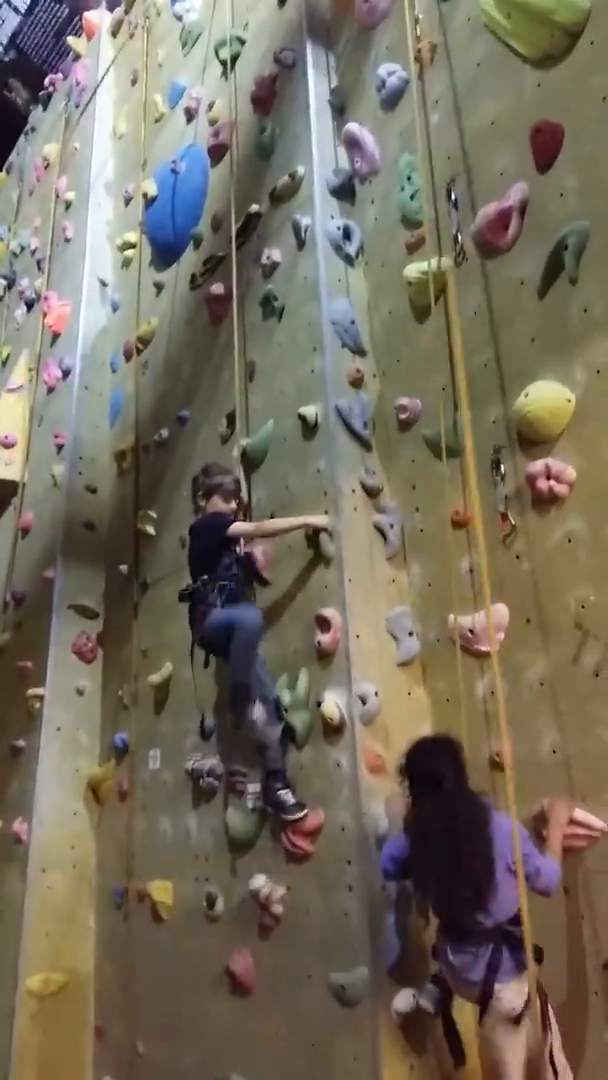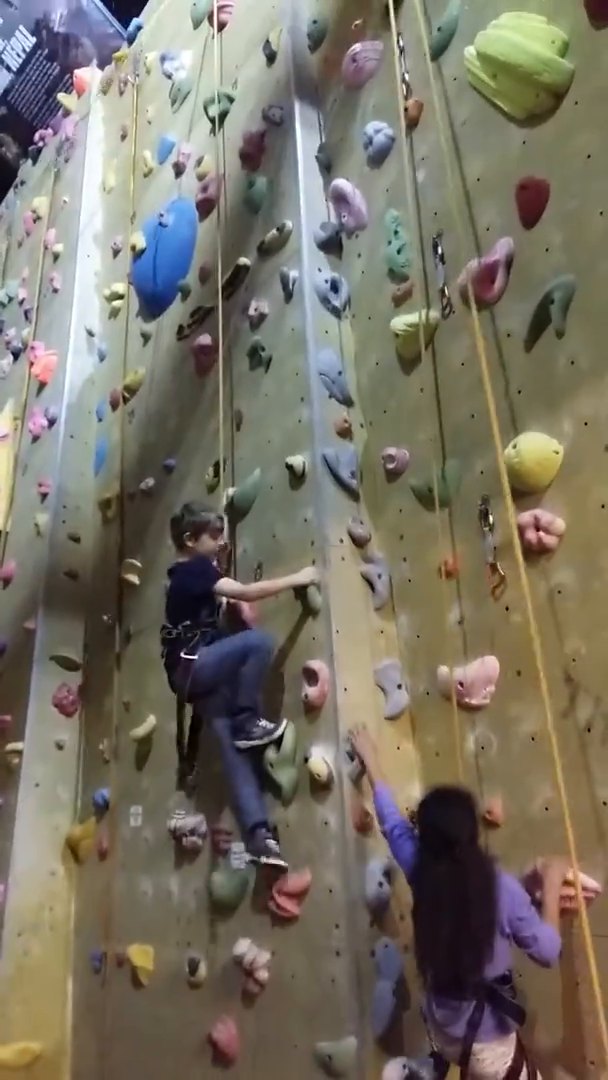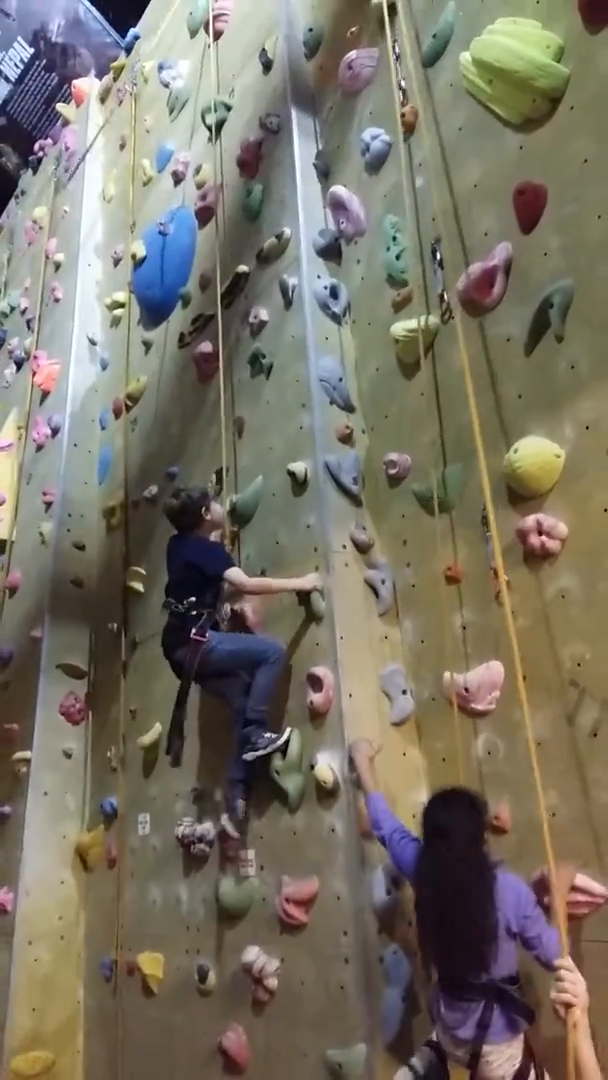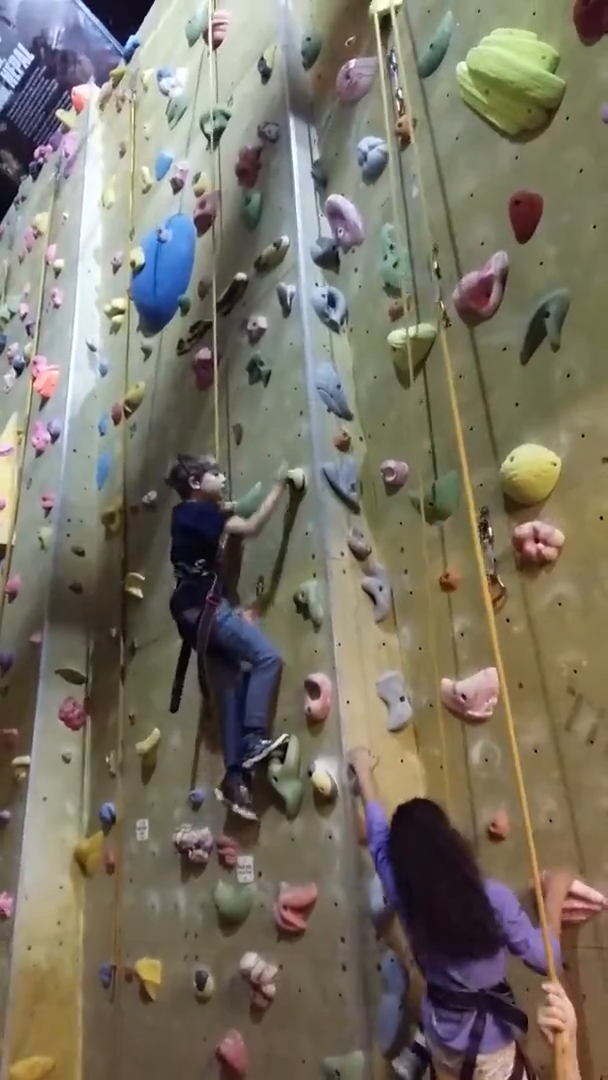
dt=0.5s
person 1, frame 1
left shoulder: (223, 527)
right shoulder: (206, 526)
right elbow: (258, 529)
left wrist: (235, 471)
right wrist: (309, 521)
left hip: (231, 618)
right hip: (211, 617)
left knee: (266, 694)
right knee: (250, 617)
left ankle: (274, 781)
right ankle: (244, 700)
person 1, frame 2
left shoulder: (189, 571)
right shoulder: (194, 570)
right elbow: (243, 592)
right wrist: (296, 579)
left hip: (198, 668)
right hip: (190, 665)
left knee: (235, 748)
right knee: (259, 640)
left ankle: (258, 834)
right ankle: (248, 722)
person 1, frame 3
left shoulder: (180, 545)
right shoulder: (207, 550)
right elbow: (246, 584)
left wrist: (219, 535)
right wrist: (299, 584)
left hip: (187, 645)
right hip: (196, 642)
left knee: (246, 700)
right knee: (272, 653)
left ankle: (236, 793)
right ankle: (255, 732)
person 1, frame 4
left shoulder: (190, 513)
right shoulder: (200, 512)
left elbow: (222, 530)
right elbow: (251, 528)
left wrist: (223, 512)
right wrist: (278, 488)
left hip: (196, 606)
right hip: (204, 605)
left knee: (233, 684)
right knee: (267, 657)
left ankle: (234, 776)
right ankle: (253, 741)
person 2, frame 1
left shoulder: (416, 839)
right shoulder: (501, 828)
left elbow: (388, 863)
right elbow: (547, 880)
right wrist: (556, 823)
left hip: (457, 974)
right hip: (505, 978)
person 2, frame 2
left shoulder: (419, 871)
right shoulder: (503, 889)
left elbow: (390, 818)
right elbow: (547, 952)
left wrist: (368, 757)
right wrist: (552, 887)
left hip: (442, 1031)
right hip: (489, 1045)
person 2, frame 3
left shoulder: (422, 874)
right shoulder: (510, 889)
left elbow: (385, 824)
right elbow: (552, 955)
left wrist: (363, 762)
right wrist: (558, 891)
left hip: (449, 1031)
right hip: (496, 1042)
person 2, frame 4
left shoulder: (402, 892)
right shoulder: (493, 897)
left elbow: (379, 834)
right elbow: (544, 959)
left wrist: (363, 771)
right wrist: (554, 897)
left hip: (440, 1043)
right hip: (488, 1052)
